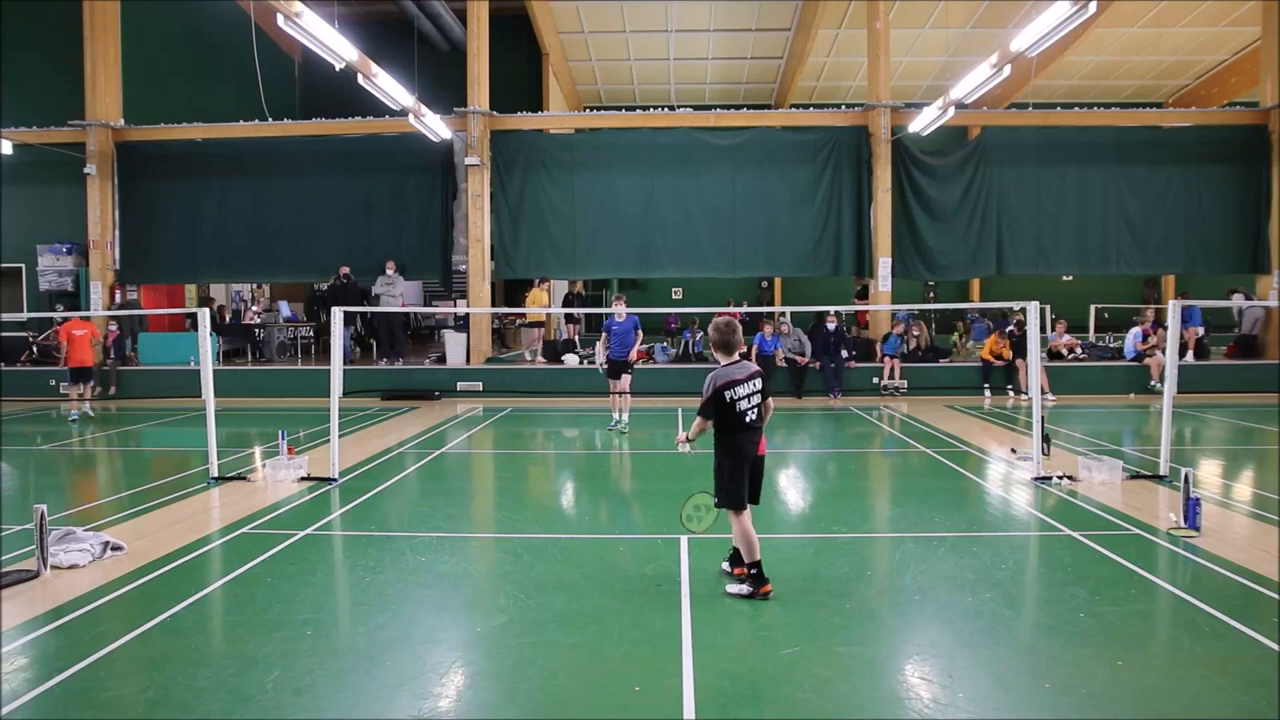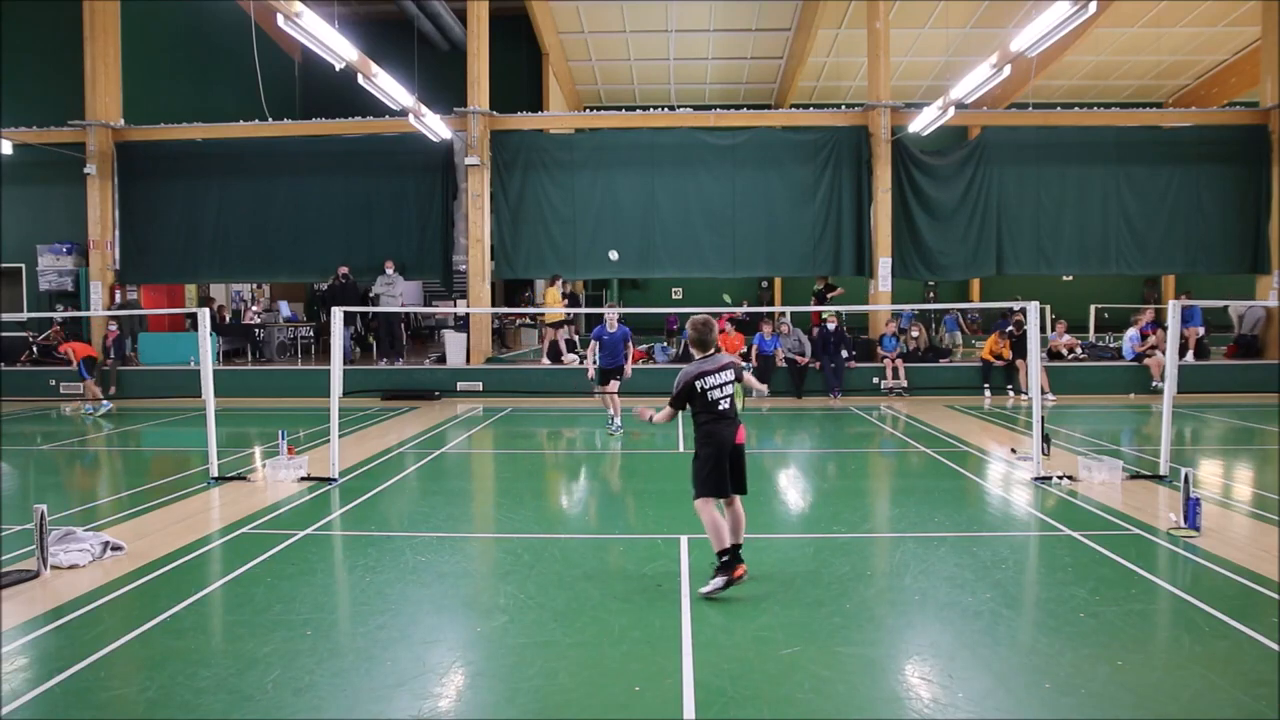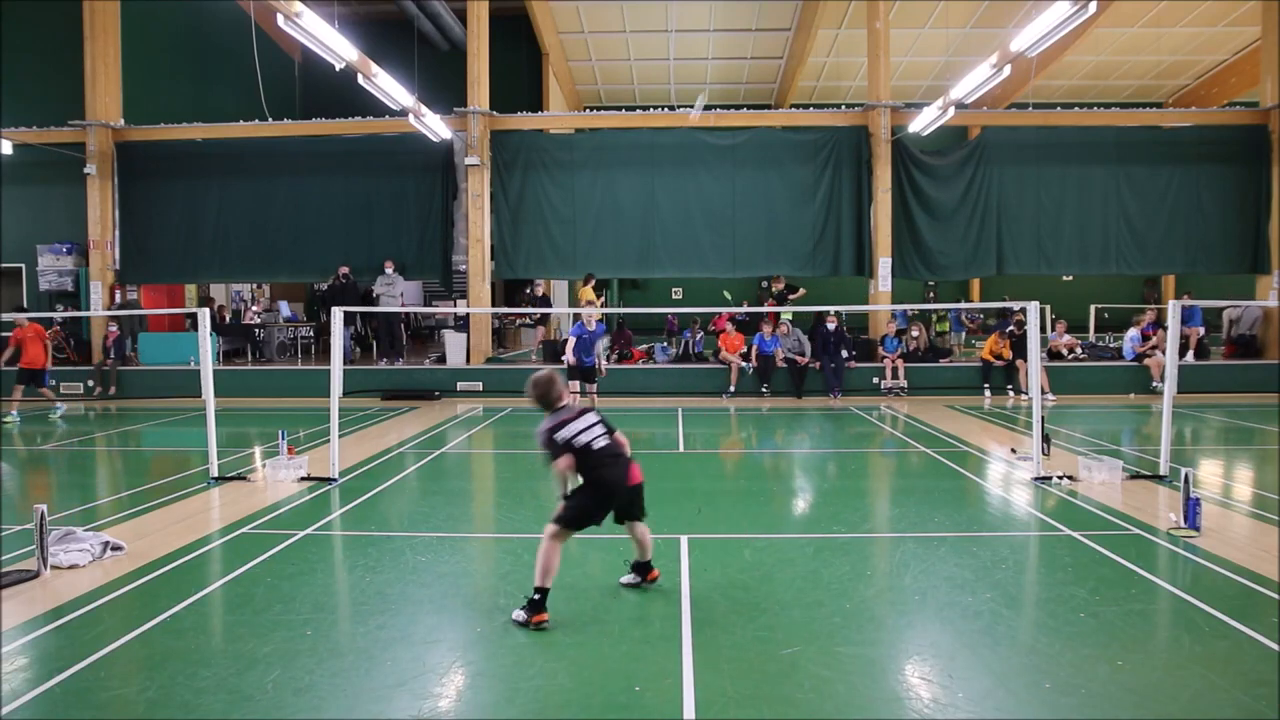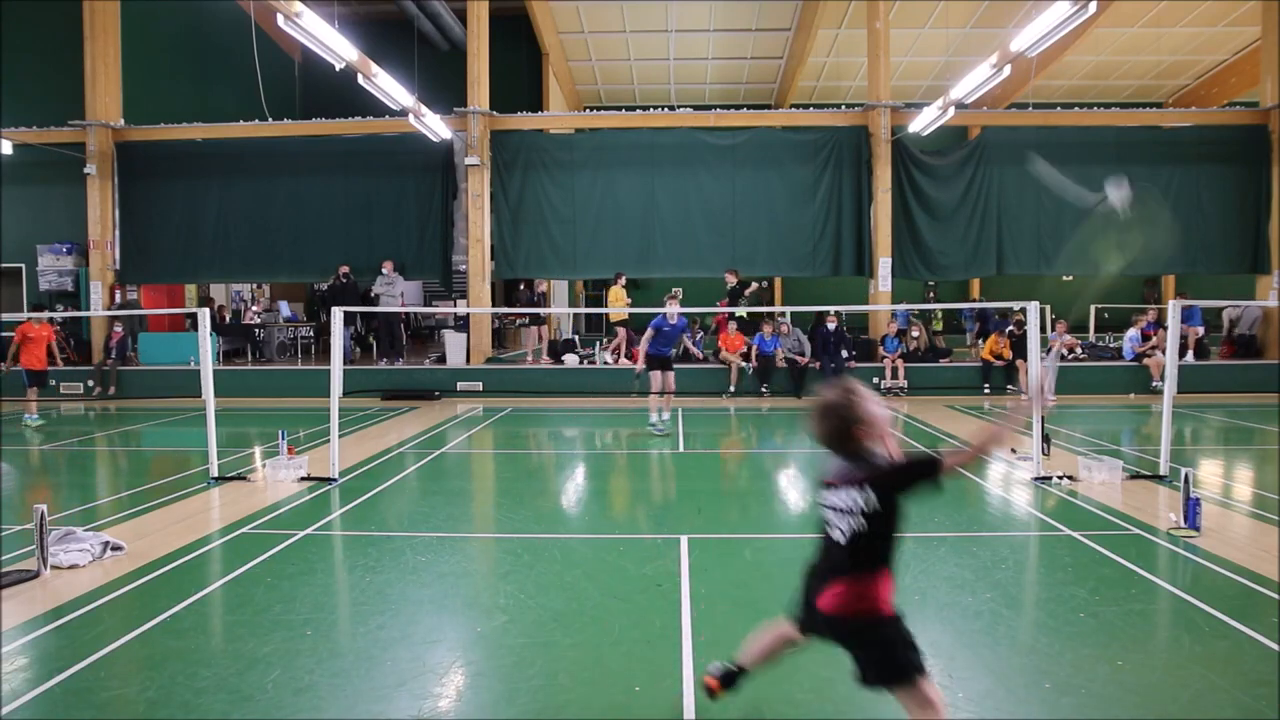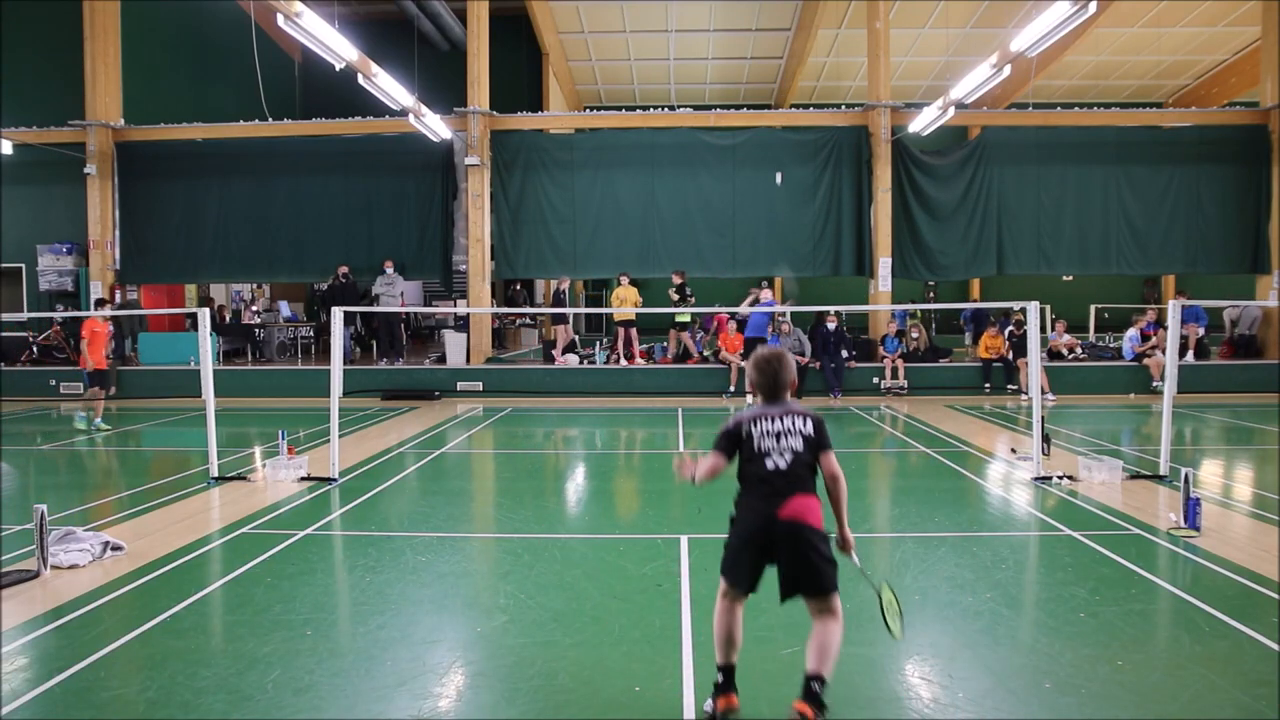
dt=1s
person 1, frame 1
left shoulder: (716, 380)
right shoulder: (755, 371)
left elbow: (703, 423)
right elbow: (768, 406)
left wrist: (687, 437)
left hip: (732, 451)
right hip: (756, 446)
left knee: (736, 513)
right knee: (742, 506)
left ankle: (757, 579)
right ankle: (738, 560)
person 1, frame 2
left shoulder: (688, 375)
right shoulder: (728, 363)
left elbow: (671, 413)
right elbow: (744, 377)
left wrist: (652, 417)
right wrist: (759, 387)
left hip: (710, 441)
right hip: (734, 436)
left knee: (705, 504)
right knee: (731, 499)
left ankle: (726, 566)
right ankle: (735, 558)
person 1, frame 3
left shoulder: (548, 429)
right shoulder: (587, 412)
left elbow: (564, 466)
right elbow: (621, 440)
left wrist: (565, 496)
left hip: (598, 484)
right hip: (629, 475)
left knee: (553, 536)
right knee: (634, 521)
left ankle: (536, 608)
right ankle: (644, 569)
person 1, frame 4
left shoulder: (833, 473)
right shoulder: (888, 473)
right elbow: (958, 459)
left hip: (817, 596)
right hip: (861, 607)
left knee: (794, 629)
left ankle: (726, 677)
person 1, frame 5
left shoulder: (741, 423)
right shoulder: (811, 420)
left elbow: (710, 469)
right elbow: (833, 472)
left wrist: (693, 473)
right wrist: (843, 528)
left hip: (752, 518)
right hip: (800, 519)
left knee: (730, 596)
right knee: (828, 613)
